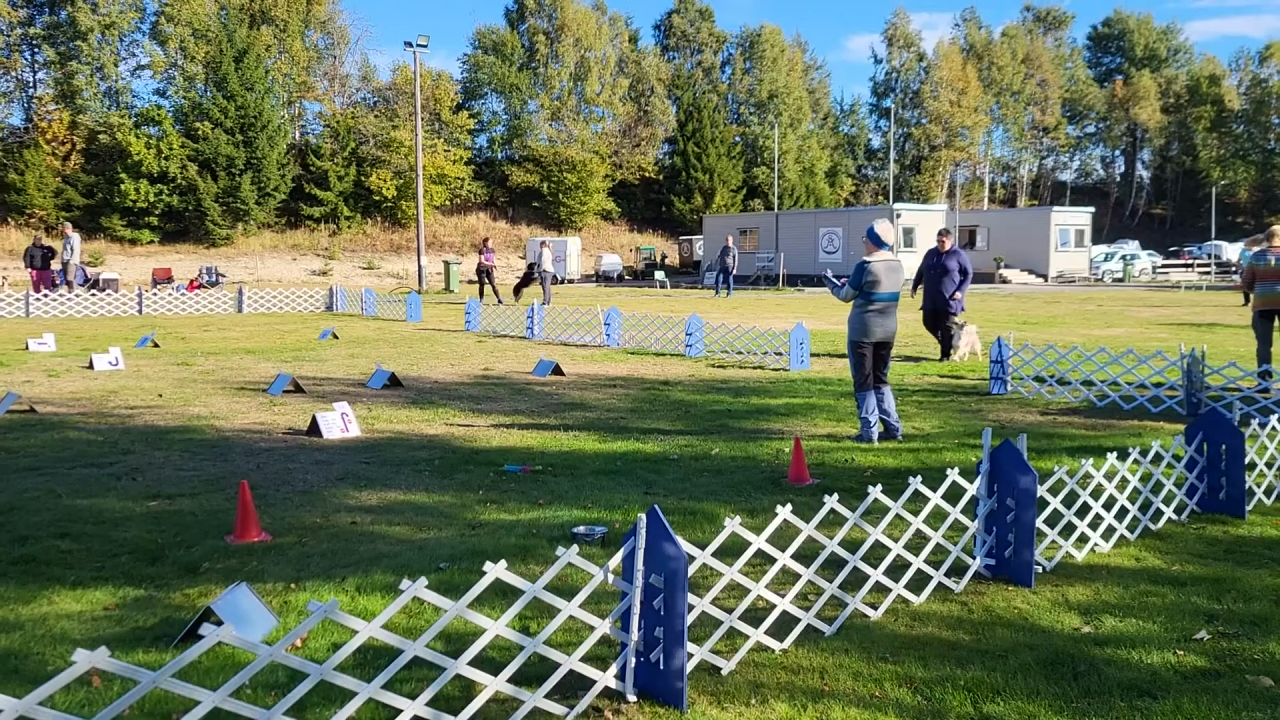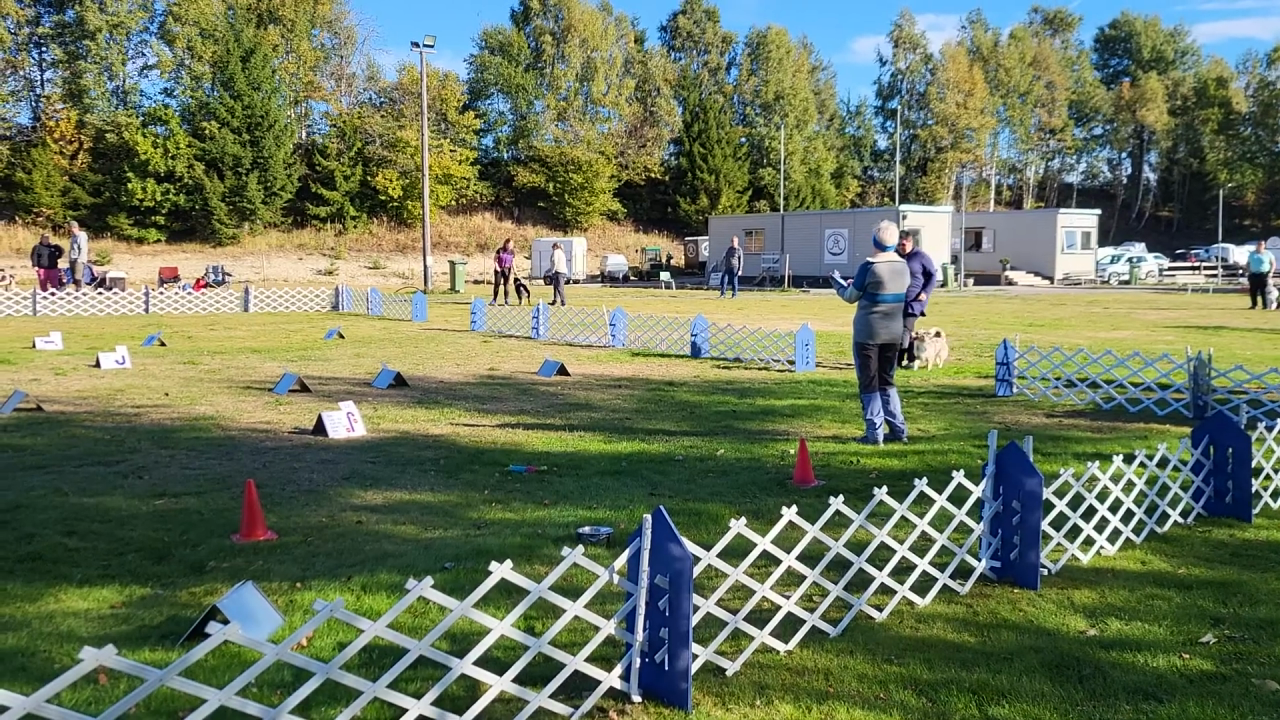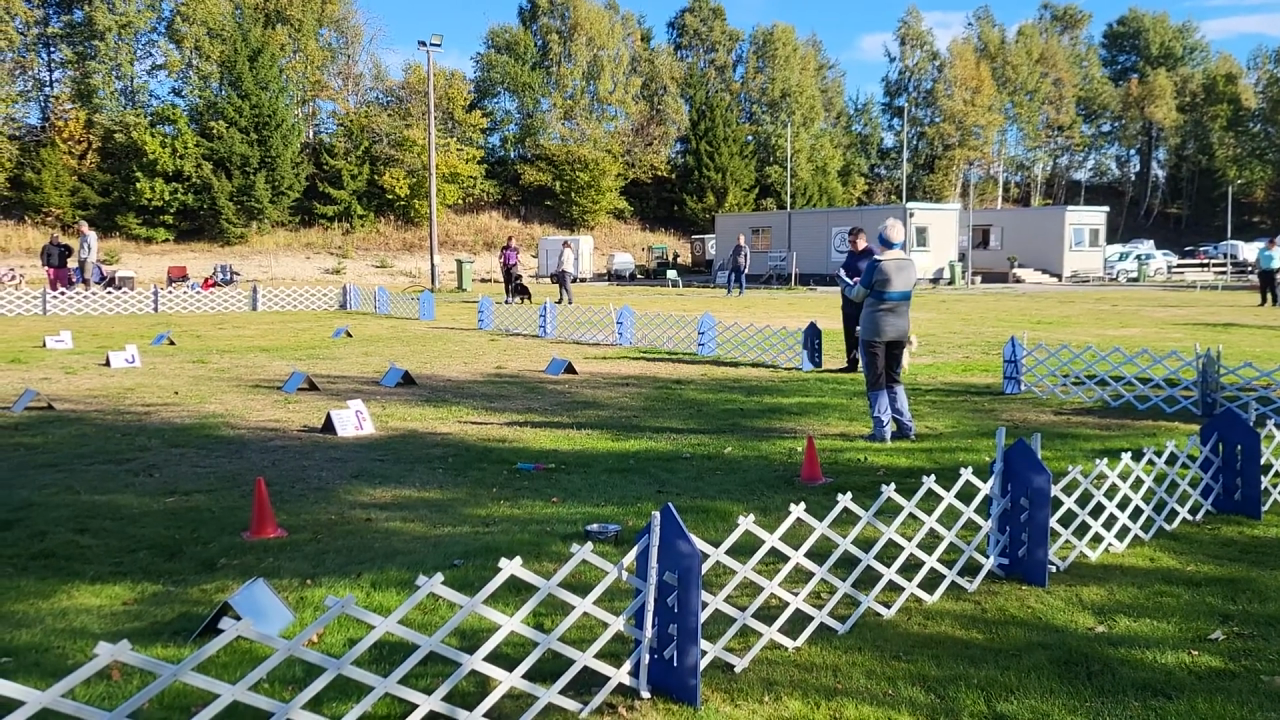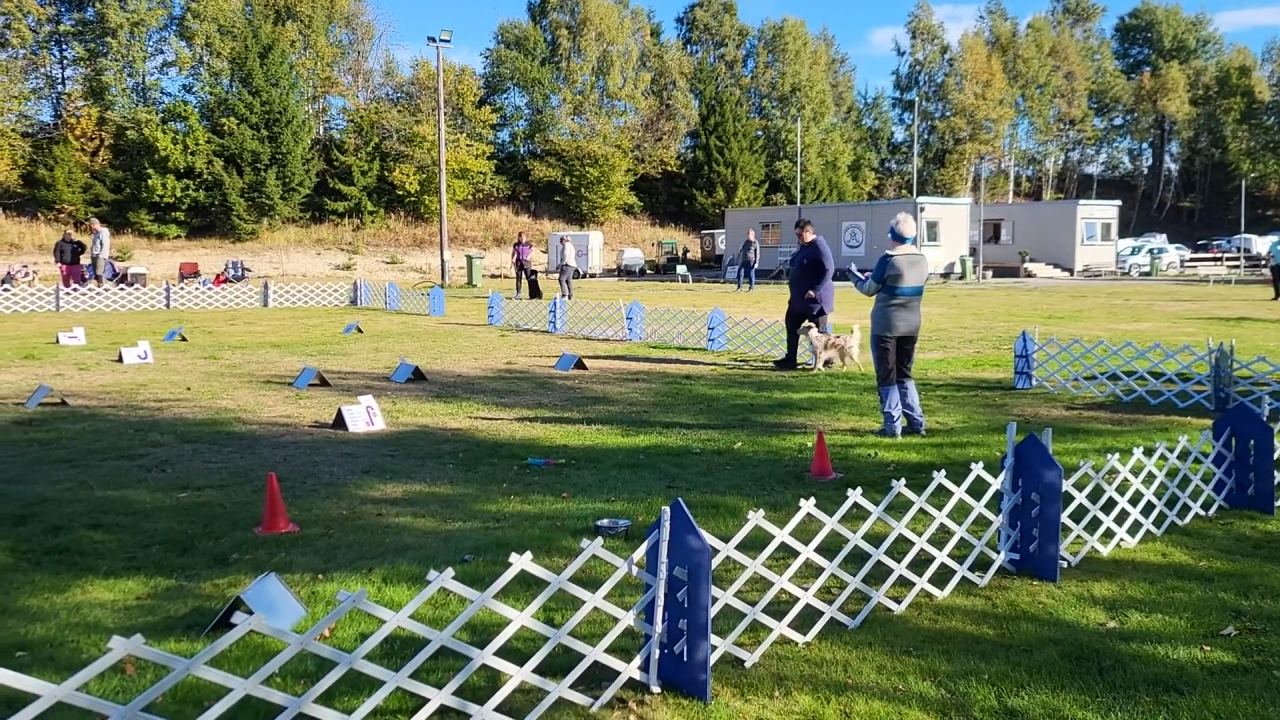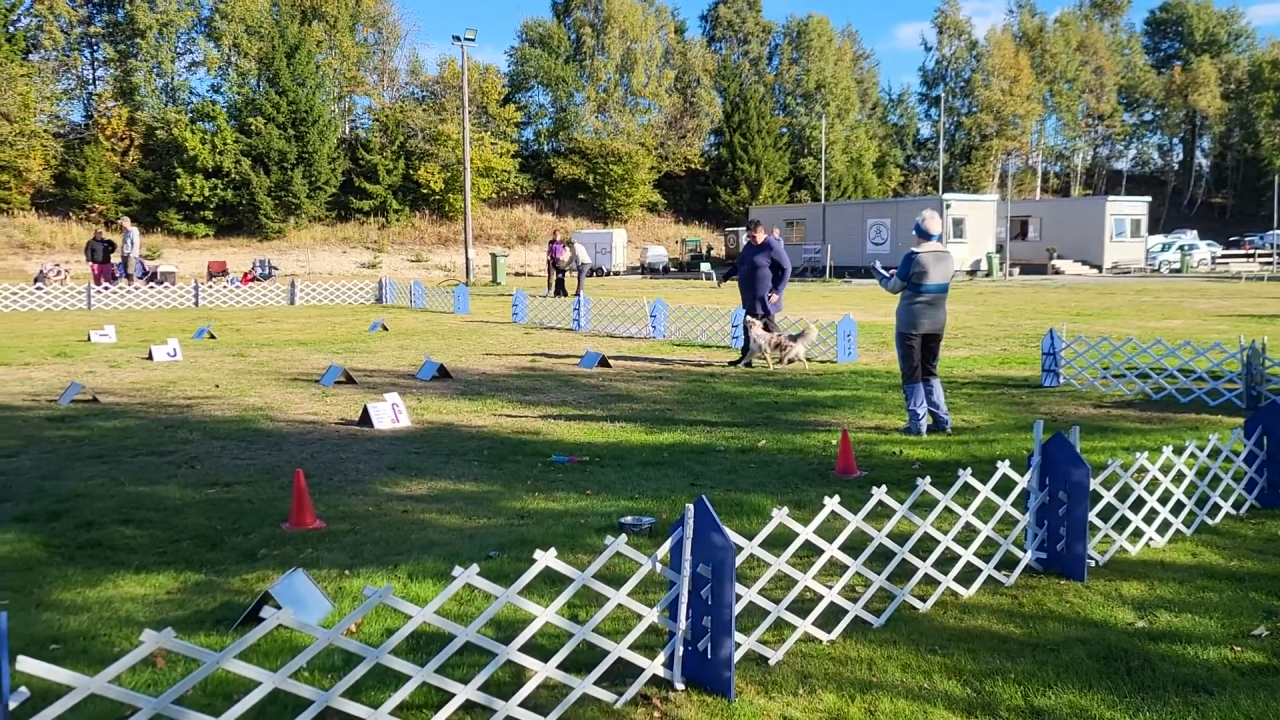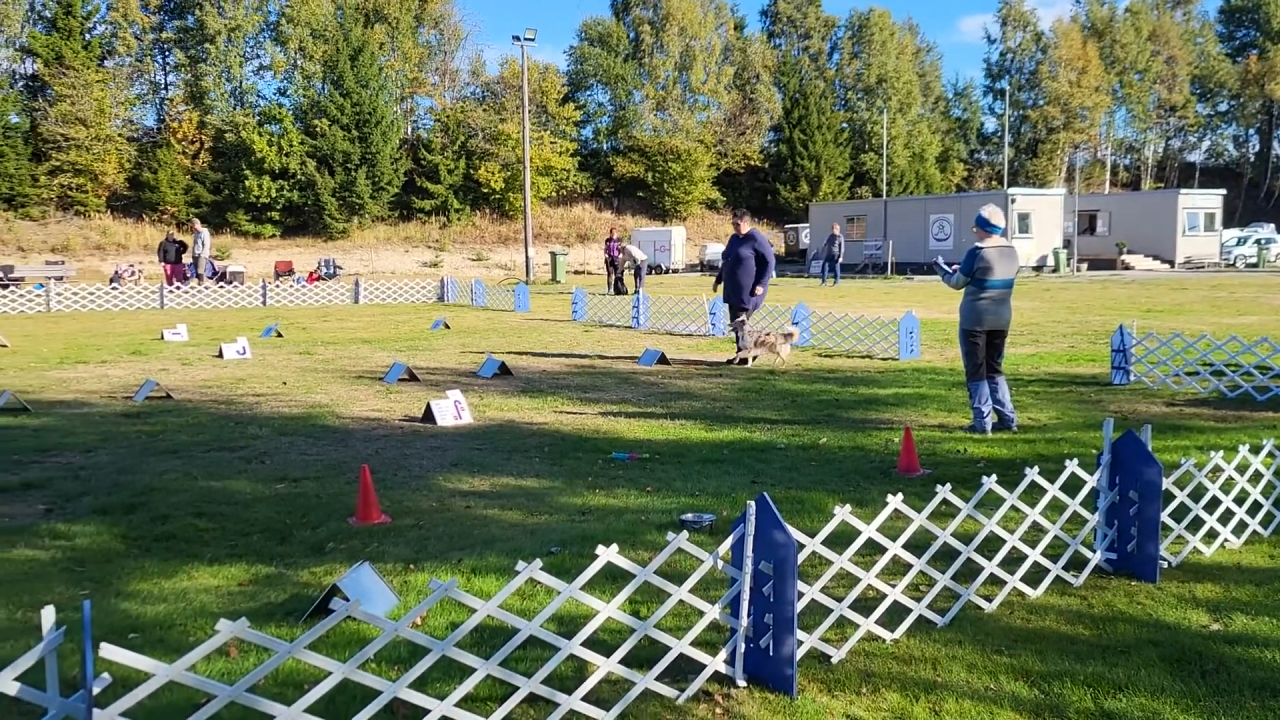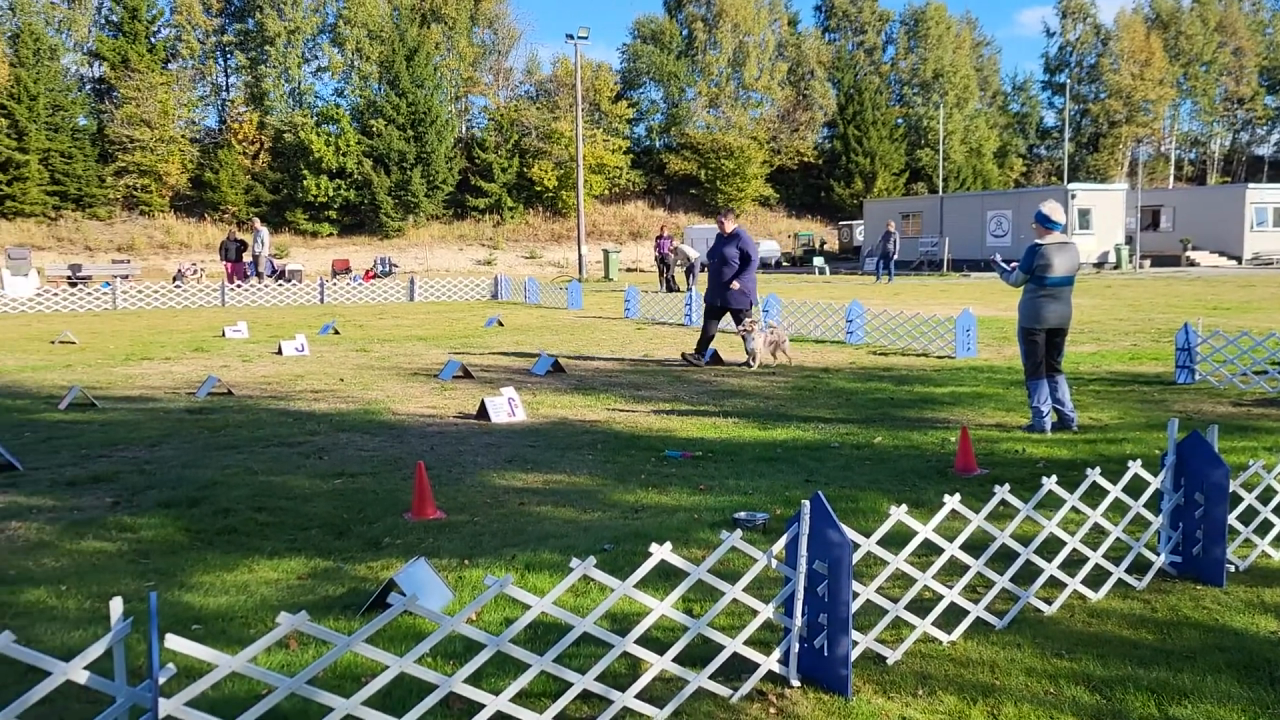
dt=0.7s
person 1, frame 1
left shoulder: (865, 266)
right shoulder: (897, 266)
left elbow: (847, 296)
left wrist: (832, 282)
right wrist: (850, 283)
left hip: (863, 330)
right hip: (887, 330)
left knee: (864, 382)
right knee: (881, 380)
left ankle: (869, 432)
right ankle: (893, 428)
person 1, frame 2
left shoulder: (869, 267)
right shoulder: (904, 267)
left elbow: (851, 297)
left wrist: (838, 282)
left hip: (868, 332)
right hip: (894, 333)
left knee: (869, 384)
right knee: (887, 381)
left ankle: (874, 434)
right ankle: (898, 430)
person 1, frame 3
left shoulder: (877, 265)
right shoulder: (910, 265)
left elbow: (858, 296)
left wrist: (846, 283)
left hip: (874, 330)
right hip: (900, 330)
left knee: (876, 381)
right knee: (894, 379)
left ankle: (882, 431)
right ankle: (906, 428)
person 1, frame 4
left shoulder: (888, 260)
right shoulder: (922, 261)
left elbow: (869, 290)
left wrist: (856, 276)
right wrist: (874, 278)
left hip: (886, 325)
right hip: (911, 325)
left knee: (887, 377)
right knee: (904, 374)
left ankle: (892, 426)
right ankle: (916, 423)
person 1, frame 5
left shoulder: (914, 257)
right shoulder: (948, 258)
left elbow: (894, 287)
left wrist: (880, 273)
right wrist: (899, 276)
left hip: (911, 323)
right hip: (936, 323)
left knee: (912, 374)
right knee: (930, 372)
left ankle: (918, 424)
right ankle: (942, 421)
person 1, frame 6
left shoulder: (977, 253)
right shoulder: (1012, 253)
left elbow: (957, 283)
left wrist: (943, 270)
right wrist: (962, 270)
left hip: (974, 319)
right hip: (1001, 319)
left knee: (976, 372)
right knee: (994, 369)
left ankle: (982, 423)
right ankle: (1007, 419)
person 1, frame 7
left shoulder: (1037, 249)
right shoulder: (1073, 250)
left elbow: (1017, 281)
left wrist: (1000, 266)
right wrist: (1021, 268)
left hip: (1034, 317)
right hip: (1061, 318)
left knee: (1035, 370)
right knee: (1054, 368)
left ankle: (1041, 422)
right ankle: (1068, 418)
